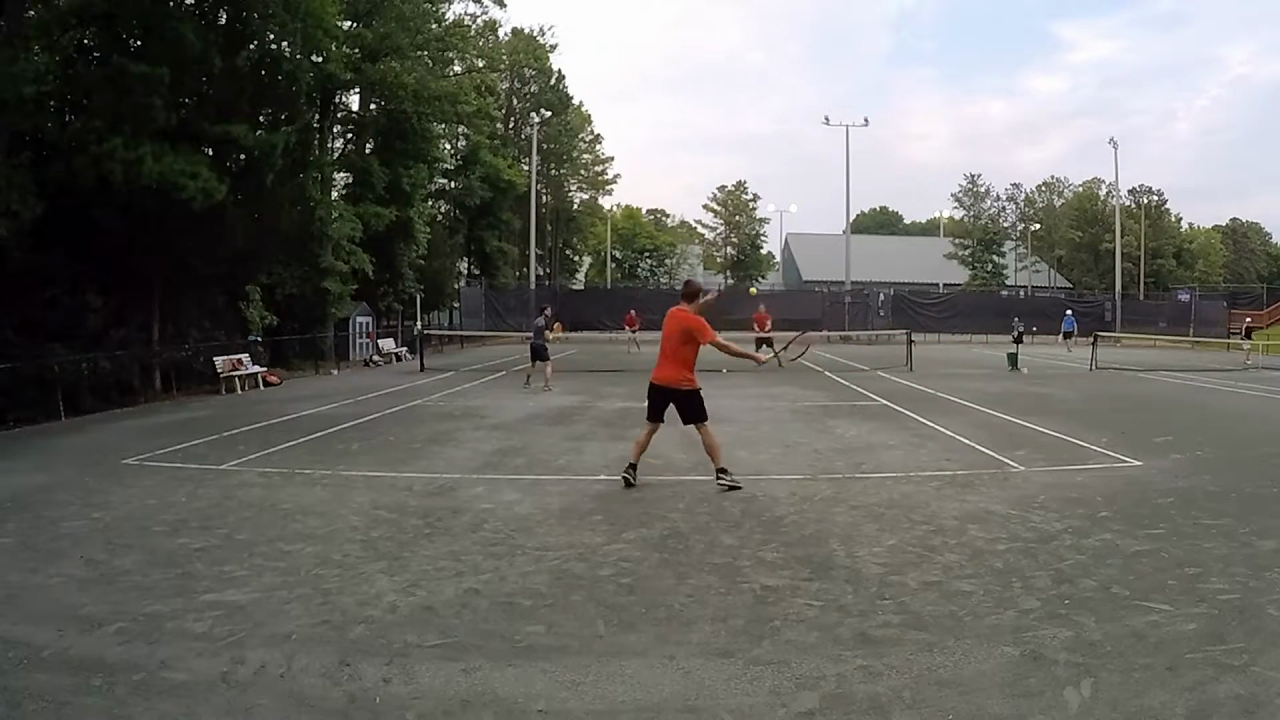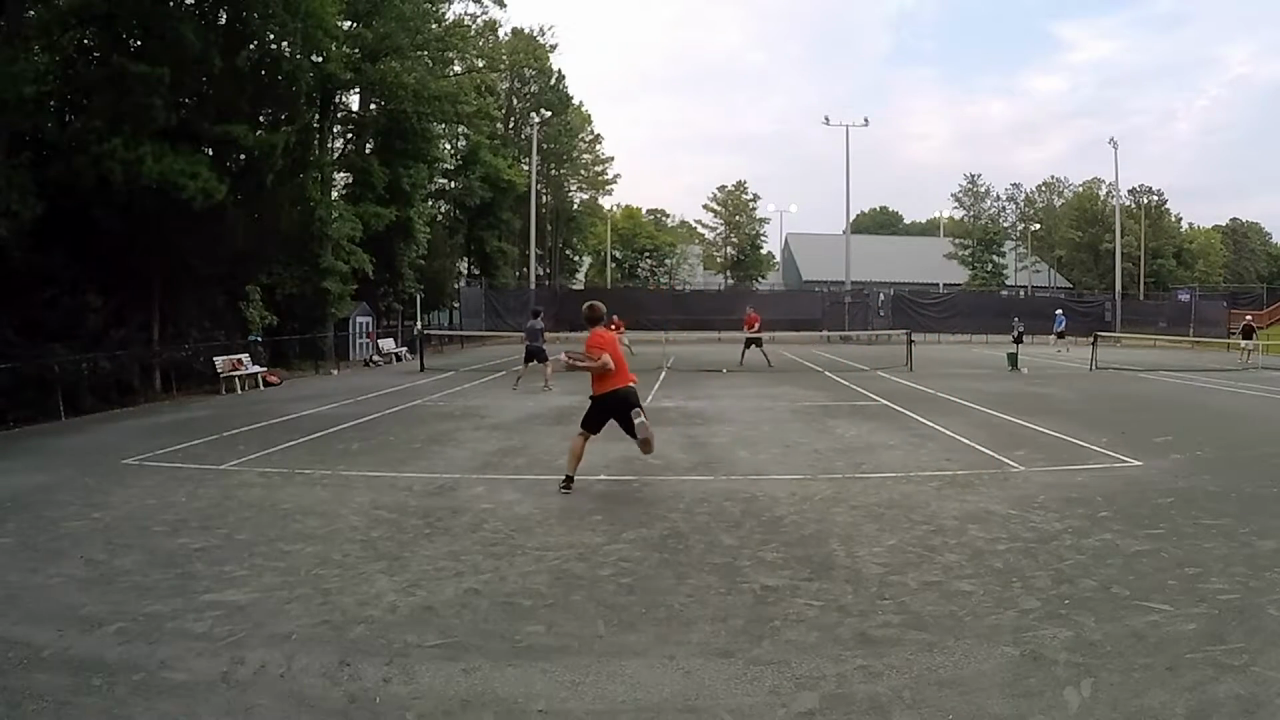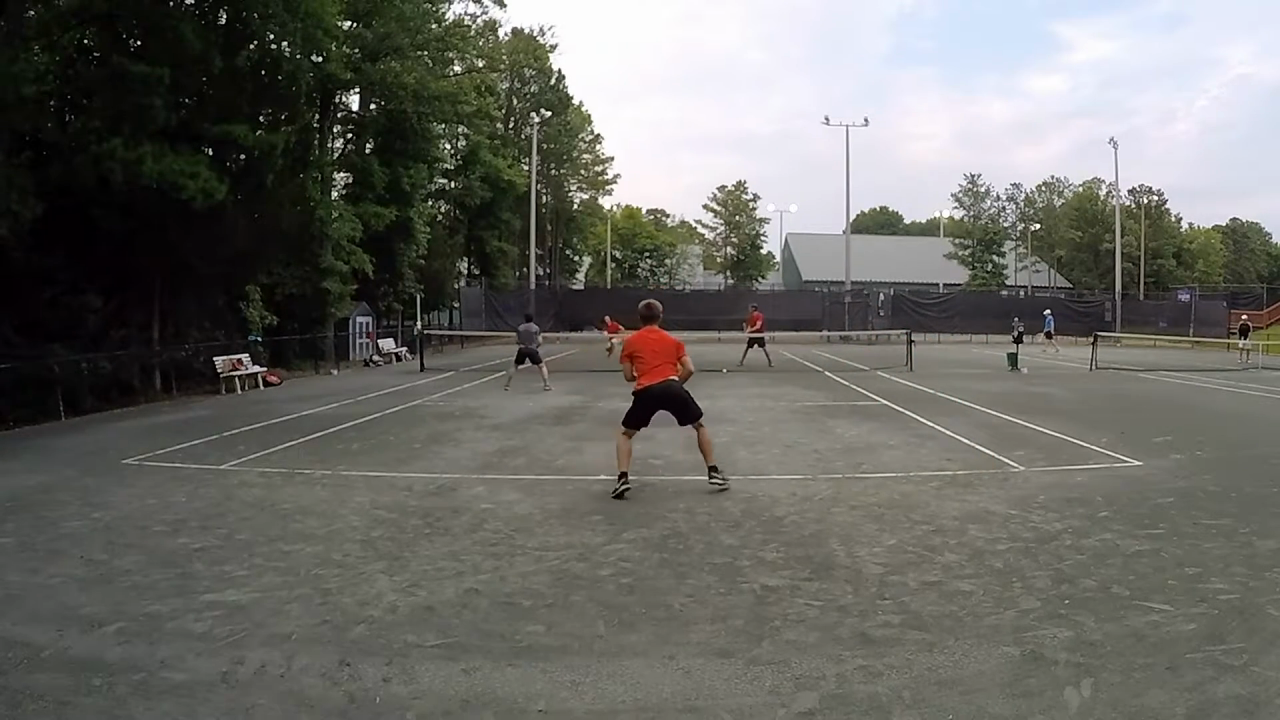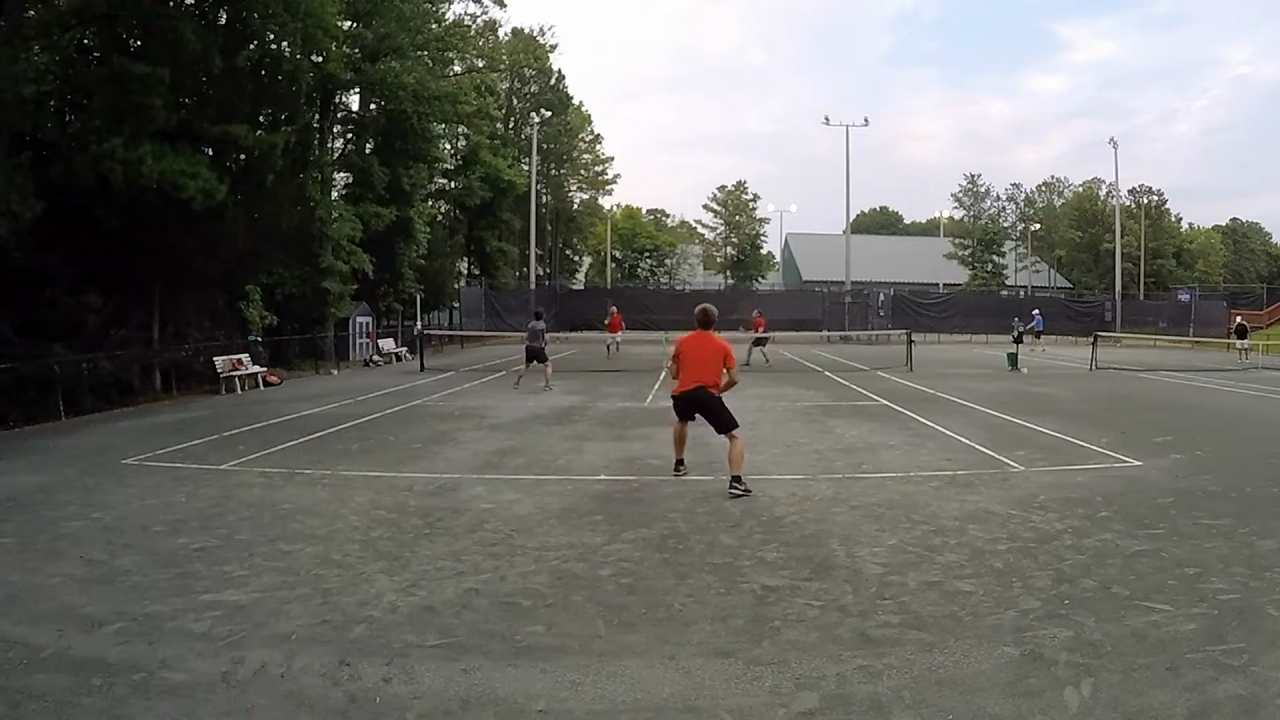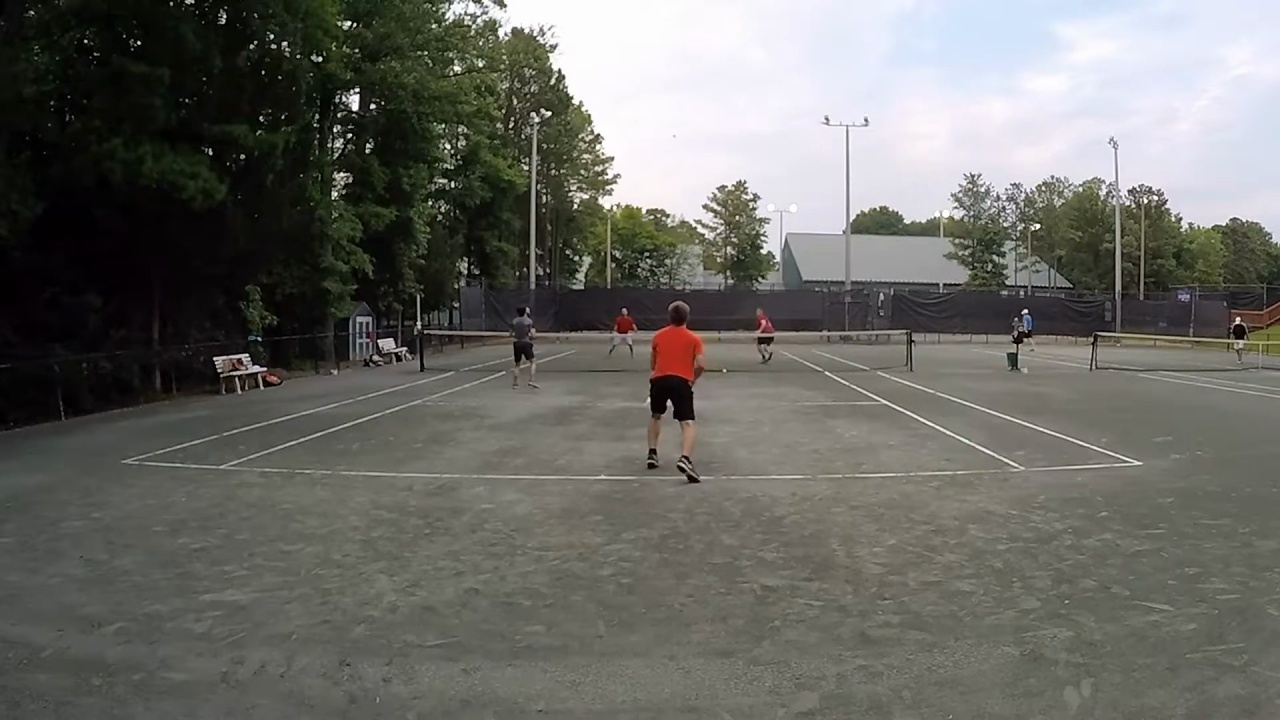
dt=0.5s
person 1, frame 1
left shoulder: (672, 313)
right shoulder: (696, 322)
right elbow: (723, 346)
left wrist: (705, 300)
right wrist: (754, 356)
left hip: (658, 381)
right hip: (683, 384)
left knee: (651, 427)
right knee: (703, 428)
left ankle: (630, 469)
right ankle: (722, 473)
person 1, frame 2
left shoulder: (593, 339)
right shoulder: (609, 335)
left elbow: (607, 366)
left wrist: (576, 365)
right wrist: (576, 362)
left hip: (606, 395)
right hip: (627, 392)
left knee: (582, 435)
right knee: (647, 448)
left ankle: (568, 480)
right ankle: (637, 417)
person 1, frame 3
left shoulder: (630, 341)
right shoulder: (673, 340)
left elbow: (628, 375)
right elbow: (690, 369)
left hip: (645, 393)
right hip: (672, 388)
left knee: (625, 434)
right knee: (700, 427)
left ankle: (623, 479)
right ankle: (714, 473)
person 1, frame 4
left shoulder: (682, 342)
right shoulder: (723, 346)
left elbow: (674, 374)
right elbow: (734, 379)
right wrist: (718, 390)
left hip: (682, 395)
right hip: (708, 396)
left knee: (682, 422)
right knee: (734, 437)
left ankle: (679, 464)
right ankle: (736, 482)
person 1, frame 5
left shoulder: (658, 335)
right shoulder: (693, 338)
right elbow: (701, 365)
right wrist: (692, 379)
left hip: (658, 381)
right hip: (680, 382)
left knee: (656, 416)
right knee: (688, 424)
left ankle: (652, 454)
right ankle: (685, 459)
